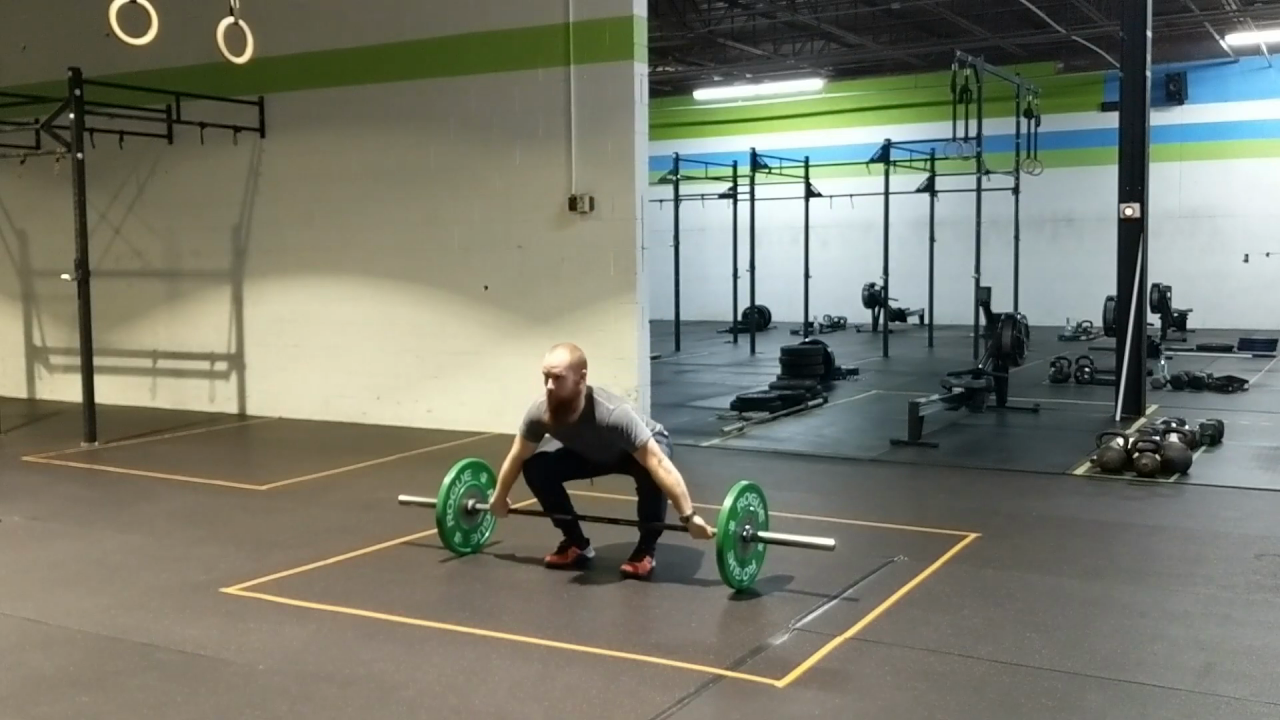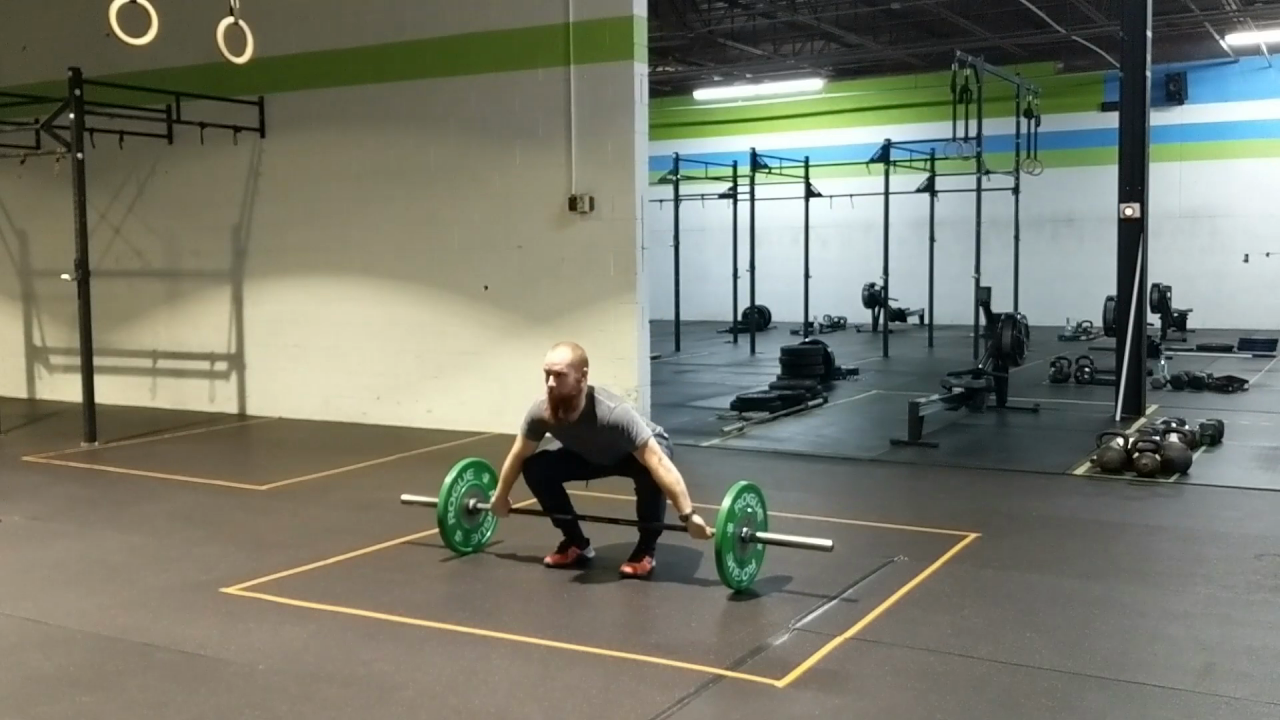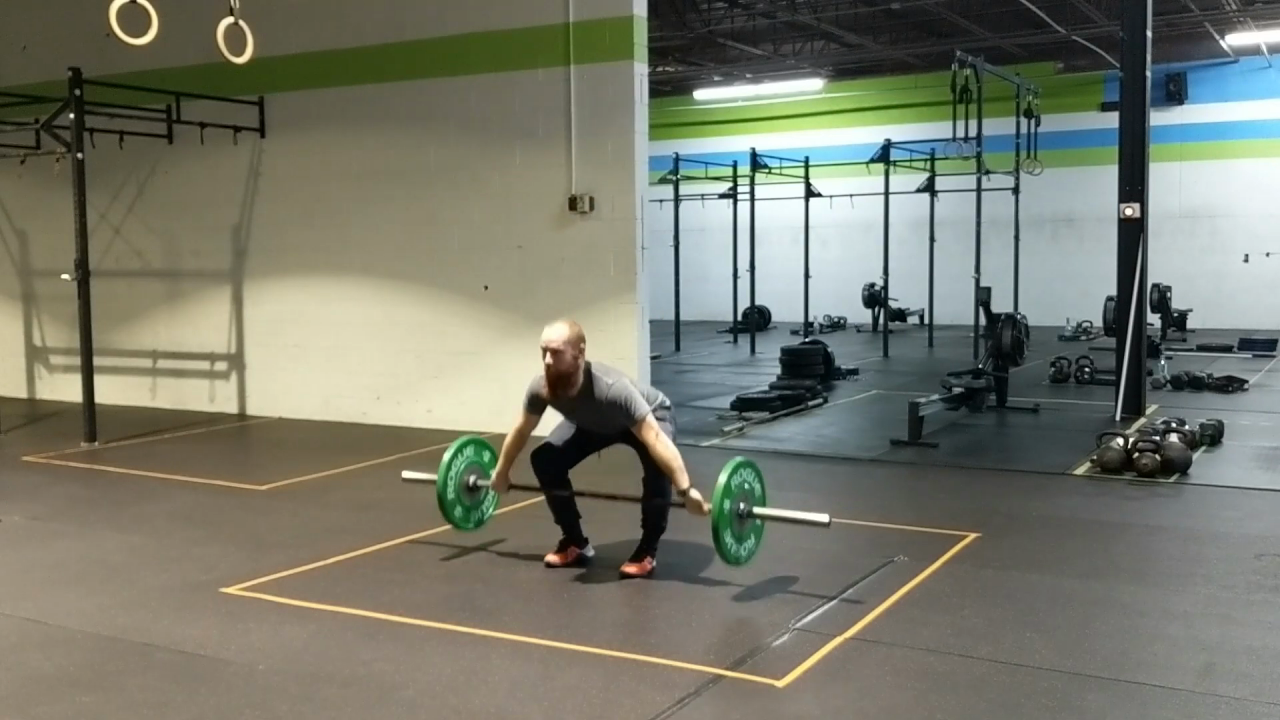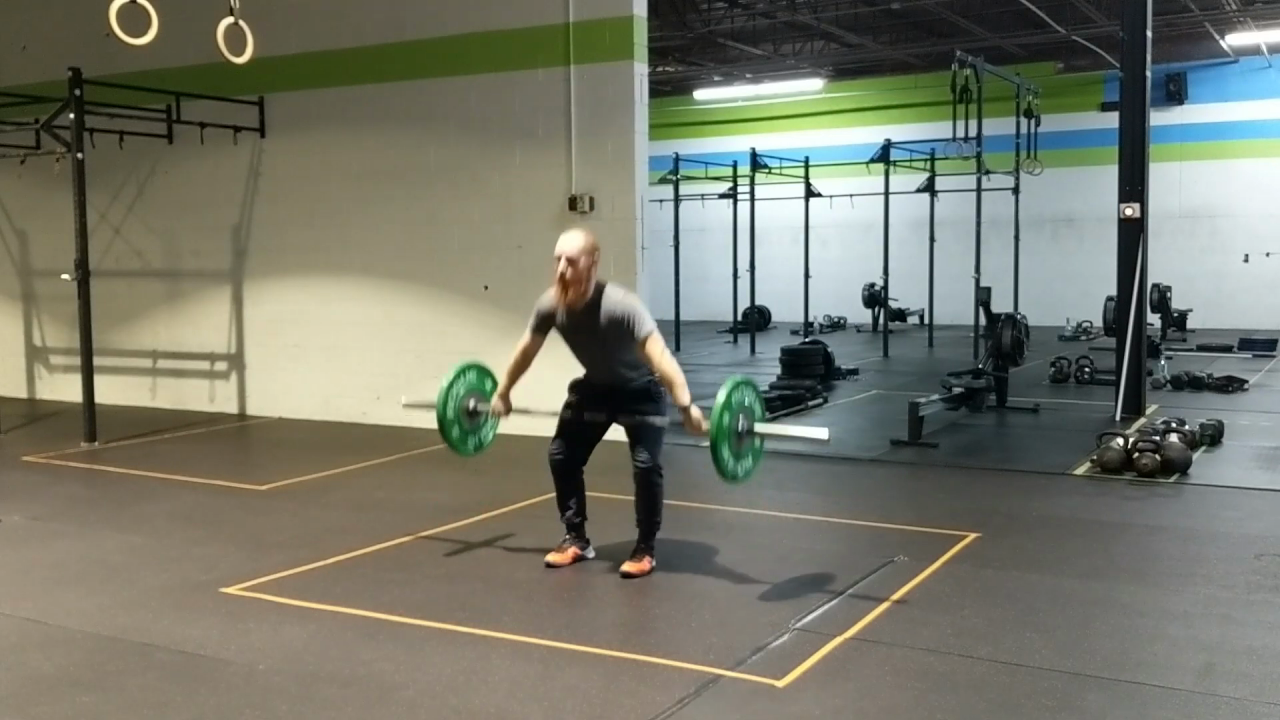
dt=0.3s
person 1, frame 1
left shoulder: (613, 414)
right shoulder: (539, 413)
left elbow: (659, 465)
right elbow: (517, 457)
left wrist: (689, 516)
right wrist: (499, 497)
left hip: (648, 447)
left knee: (650, 474)
right knee: (535, 468)
left ankle: (646, 551)
right ankle: (576, 544)
person 1, frame 2
left shoulder: (614, 414)
right shoulder: (540, 412)
left elbow: (659, 464)
right elbow: (518, 456)
left wrist: (689, 515)
right wrist: (500, 496)
left hip: (647, 448)
left knee: (649, 474)
right knee: (535, 468)
left ankle: (646, 551)
right ankle: (576, 543)
person 1, frame 3
left shoulder: (611, 387)
right shoulder: (541, 387)
left elbow: (655, 438)
right elbow: (521, 431)
left wrist: (686, 490)
right wrist: (501, 472)
left hip: (651, 415)
right hip: (594, 423)
left knee: (658, 470)
right knee: (545, 461)
left ankle: (647, 551)
right ankle: (575, 543)
person 1, frame 4
left shoulder: (620, 305)
right shoulder: (550, 304)
left elbow: (660, 355)
right elbow: (526, 350)
left wrist: (686, 407)
right wrist: (502, 392)
left hip: (639, 387)
right hip: (594, 387)
left knee: (646, 463)
right knee: (562, 456)
left ankle: (645, 550)
right ankle: (576, 540)
